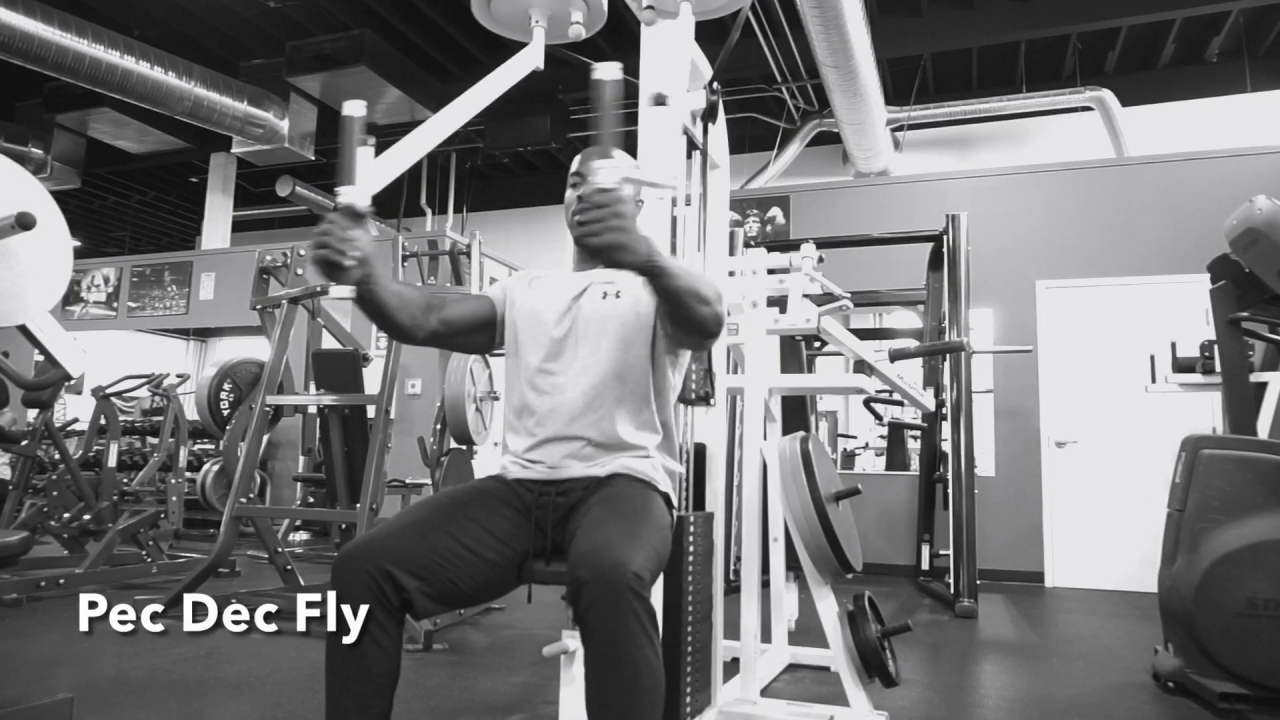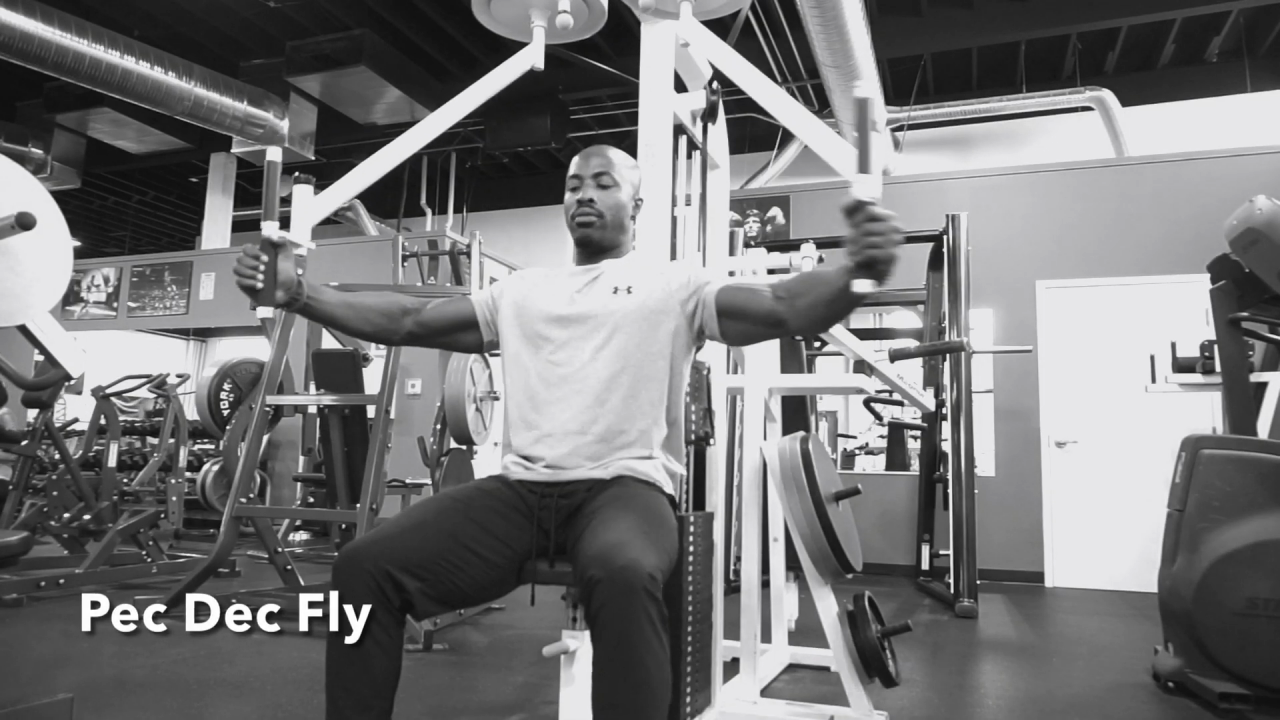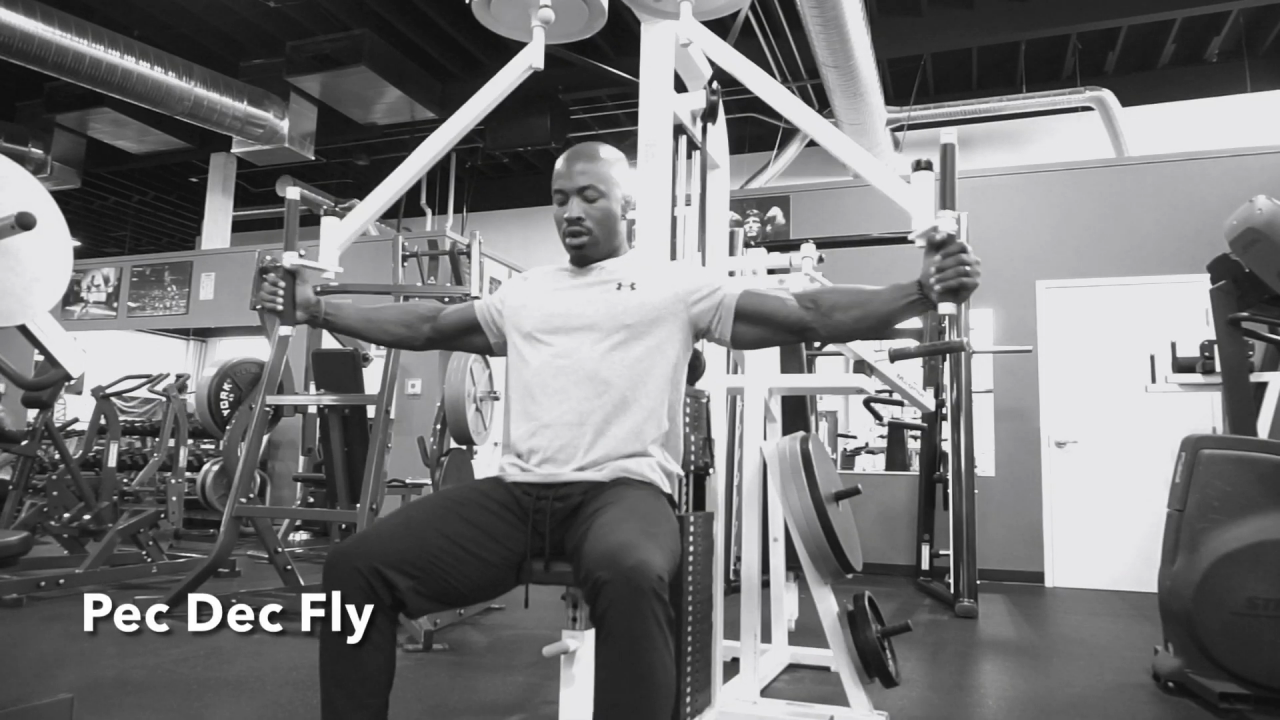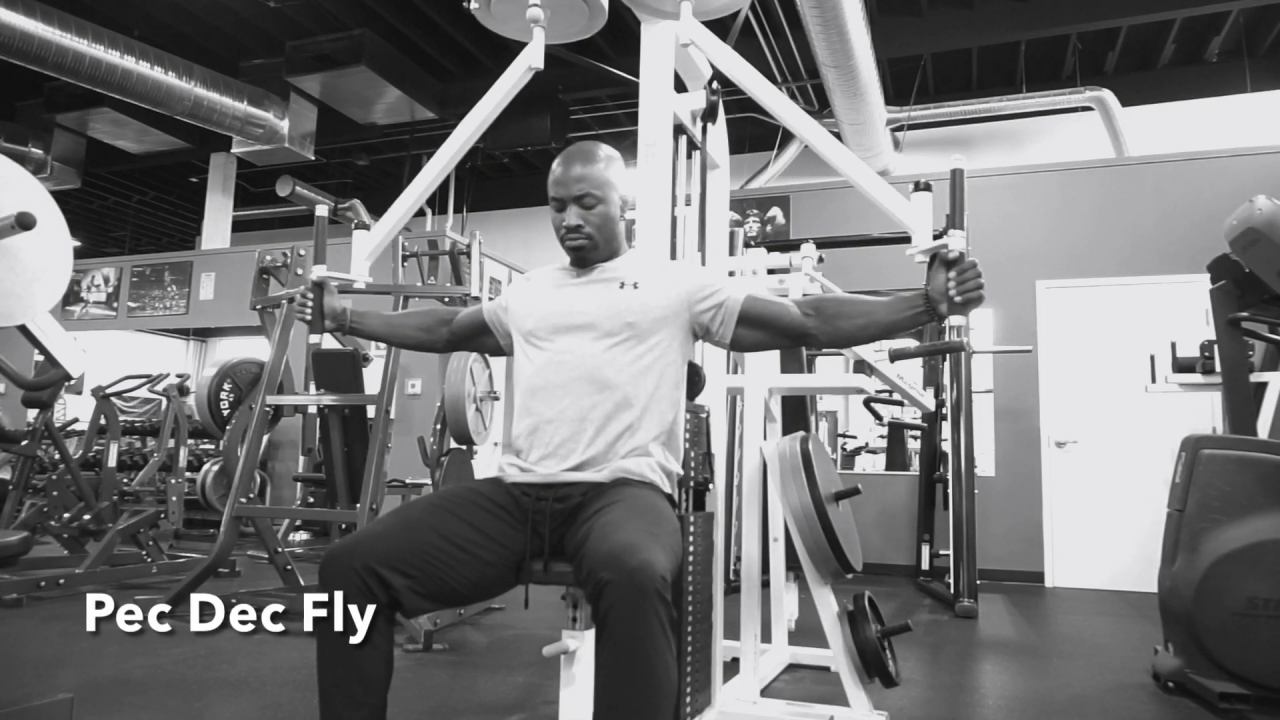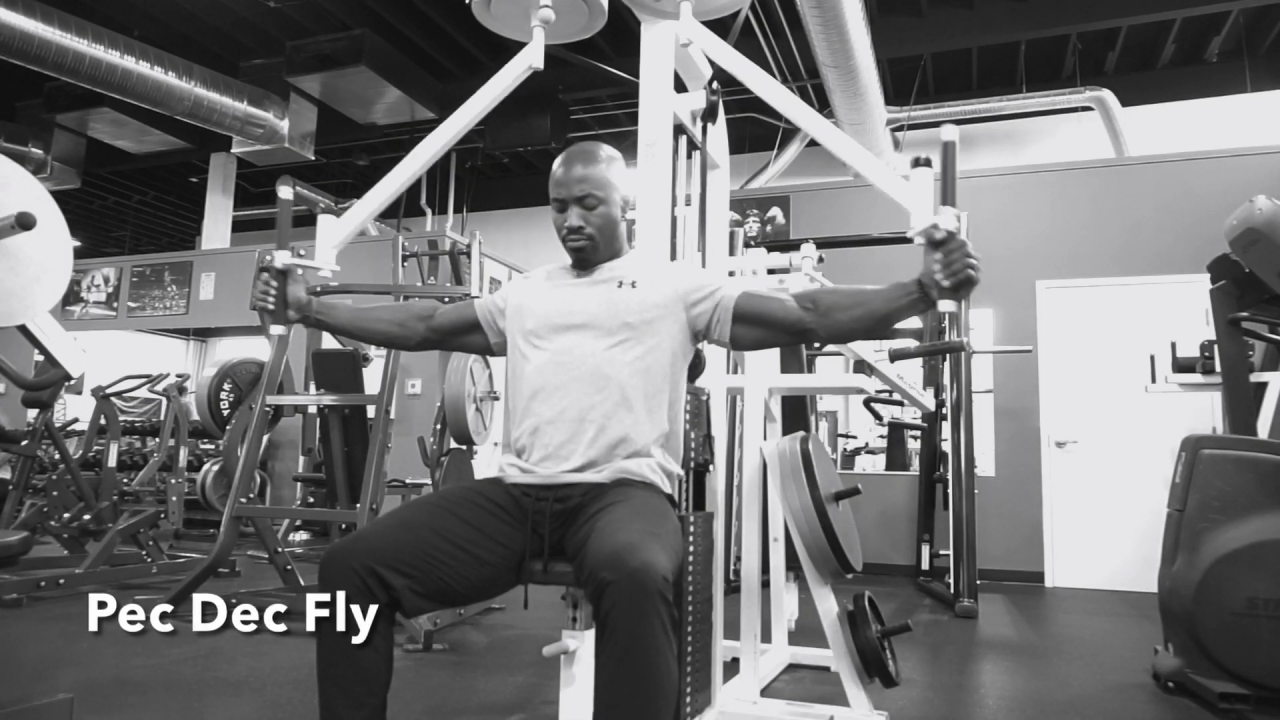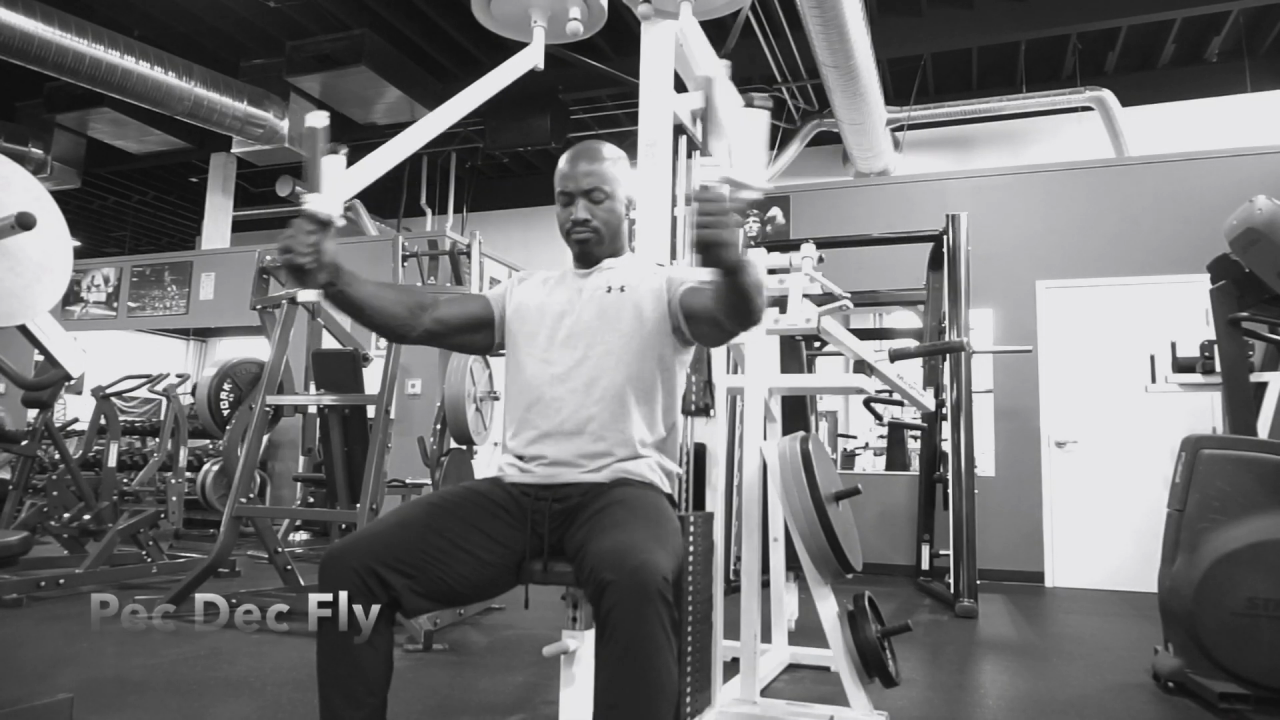
dt=0.5s
person 1, frame 1
left shoulder: (658, 286)
right shoulder: (526, 289)
left elbow: (702, 319)
right elbow: (428, 319)
left wrist: (646, 258)
right wrist: (360, 275)
left hip: (621, 482)
right hip: (520, 486)
left knee: (610, 575)
right knee: (364, 565)
person 1, frame 2
left shoulder: (674, 285)
right shoulder: (522, 289)
left elbow: (784, 308)
right elbow: (407, 320)
left wrist: (855, 270)
right wrist: (297, 292)
left hip: (625, 484)
right hip: (520, 487)
left knee: (621, 574)
right knee: (366, 565)
person 1, frame 3
left shoulder: (676, 285)
right shoulder: (524, 291)
left elbow: (810, 315)
right elbow: (426, 327)
left wrist: (921, 291)
right wrist: (317, 309)
left hip: (624, 486)
right hip: (517, 489)
left knee: (629, 574)
right knee: (356, 563)
person 1, frame 4
left shoulder: (677, 284)
right shoulder: (527, 291)
left elbow: (808, 321)
right elbow: (445, 329)
left wrist: (928, 302)
right wrist: (343, 317)
left hip: (622, 486)
right hip: (517, 489)
left knee: (634, 574)
right knee: (353, 564)
person 1, frame 5
left shoulder: (676, 286)
right shoulder: (524, 293)
left elbow: (809, 315)
right elbow: (424, 324)
left wrist: (924, 287)
right wrist: (310, 309)
left hip: (623, 488)
right hip: (516, 490)
left knee: (636, 576)
right knee: (351, 564)
person 1, frame 6
left shoulder: (663, 285)
right shoulder: (526, 293)
left elbow: (735, 309)
right elbow: (420, 318)
left wrist: (731, 261)
right wrist: (329, 275)
left hip: (623, 488)
right hip: (517, 491)
left knee: (635, 577)
right knee: (351, 565)
